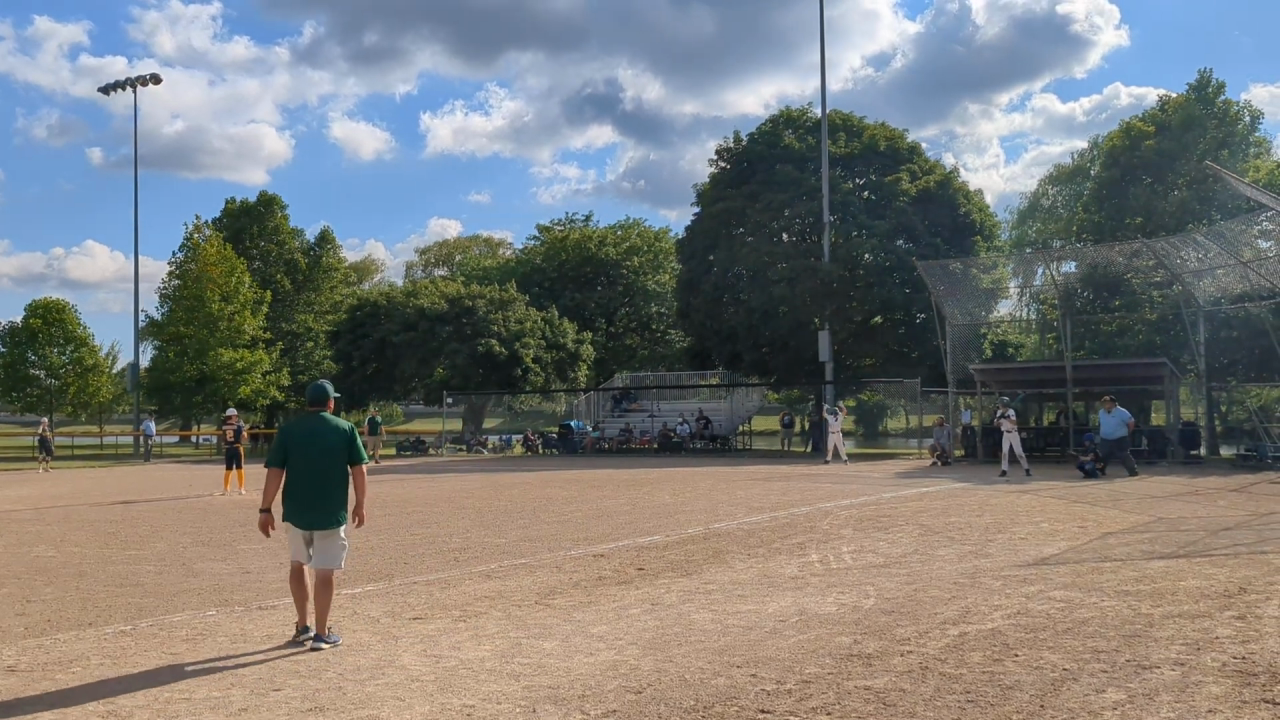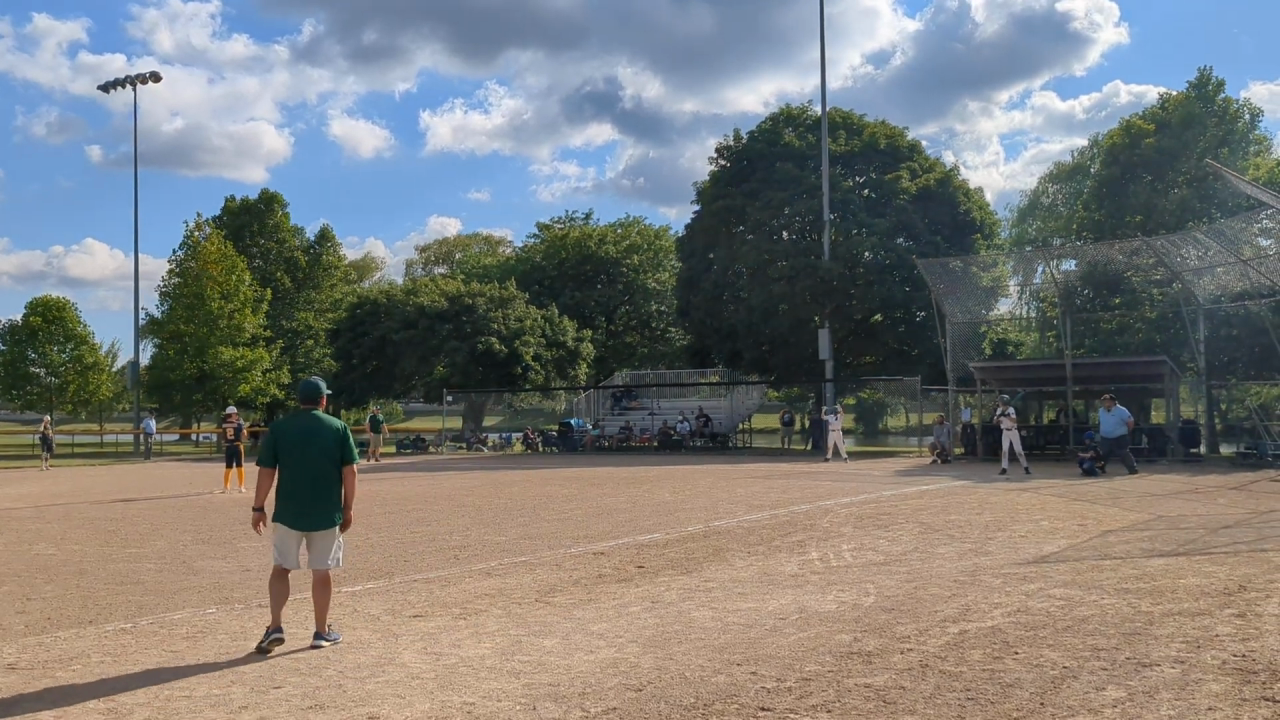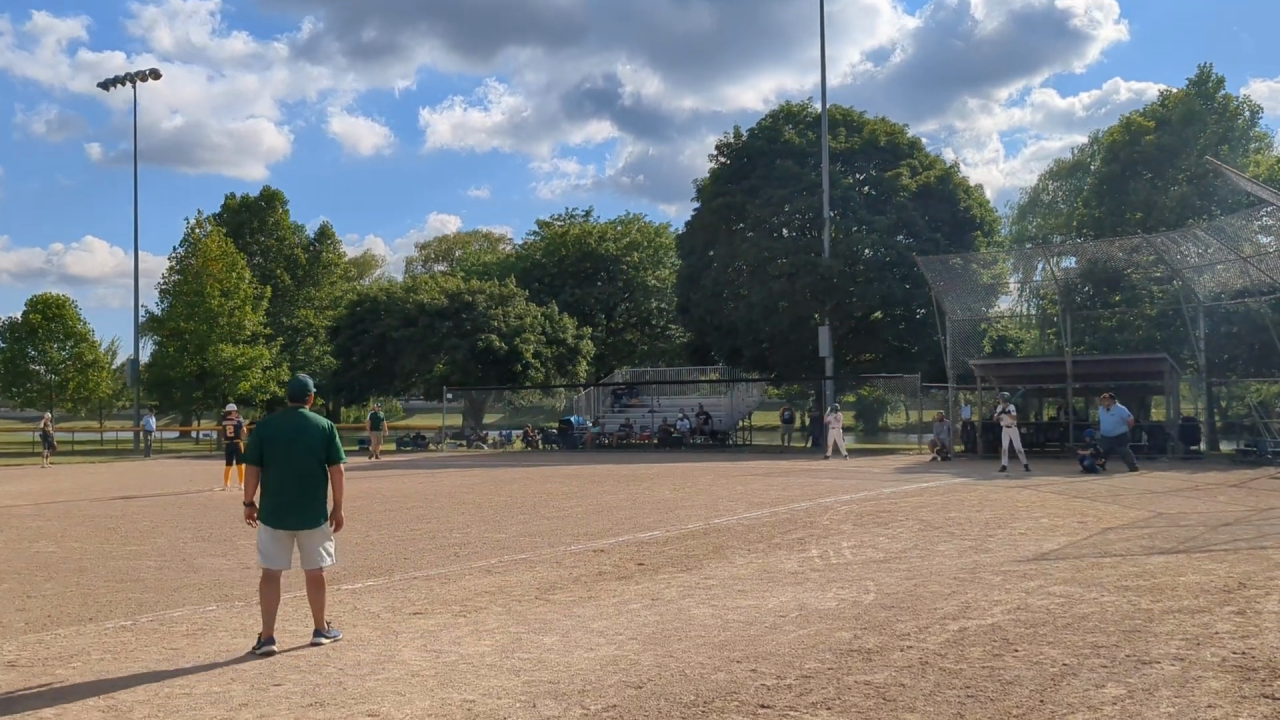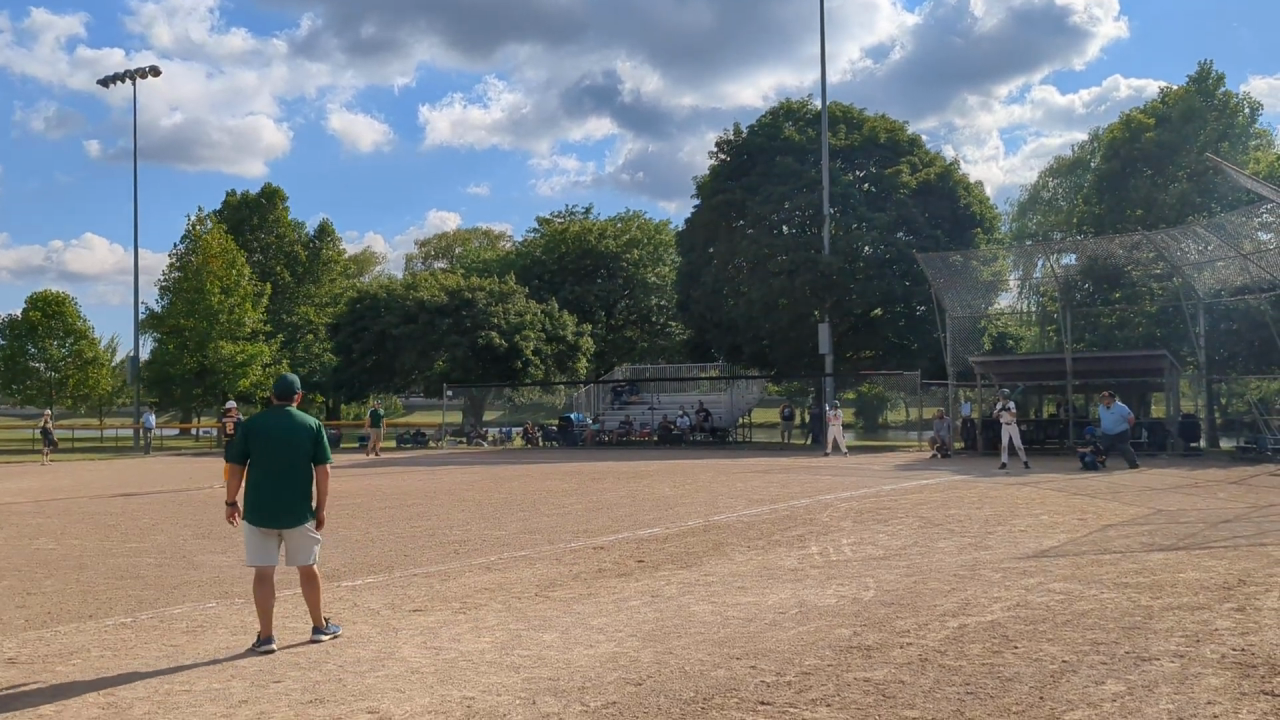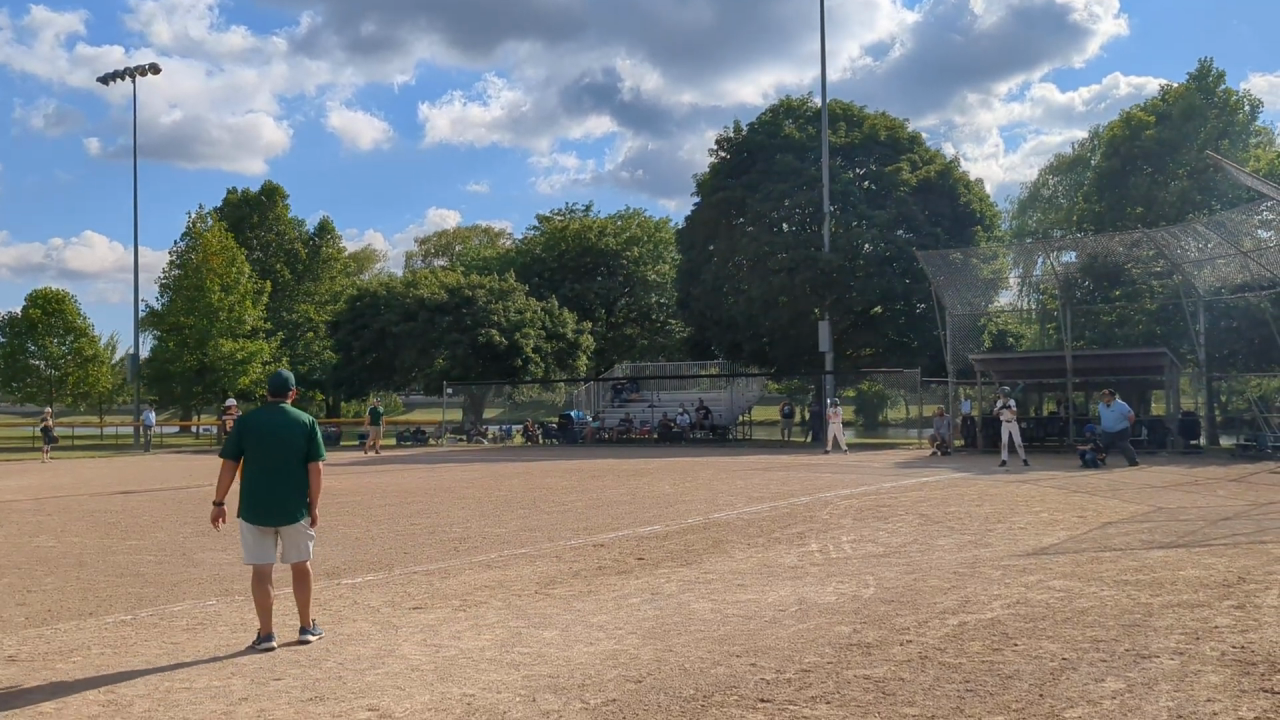
dt=0.2s
person 1, frame 1
left shoulder: (288, 430)
right shoulder: (345, 429)
left elbow: (275, 472)
right elbow: (359, 470)
left wrist: (265, 510)
right wrist: (359, 504)
left hip: (296, 512)
right hip: (332, 513)
left knee: (298, 566)
right knee: (325, 572)
left ankle: (303, 626)
right ankle: (321, 633)
person 1, frame 2
left shoulder: (279, 428)
right shoulder: (338, 428)
left elbow: (266, 472)
right elbow: (350, 471)
left wrist: (258, 508)
right wrist: (347, 508)
left hip: (287, 513)
right hip: (326, 513)
left knee: (280, 569)
right knee: (322, 572)
left ankle: (275, 627)
right ankle: (321, 632)
person 1, frame 3
left shoulder: (265, 426)
right shoulder: (324, 426)
left elbow: (252, 469)
right elbow: (337, 470)
left wrist: (249, 503)
right wrist: (338, 508)
left hip: (273, 513)
right hip: (313, 513)
left knee: (270, 573)
right knee: (315, 571)
left ankle: (267, 637)
right ankle: (321, 629)
person 1, frame 4
left shoulder: (251, 424)
right shoulder: (312, 425)
left elbow: (236, 468)
right elbow: (323, 470)
left wrist: (231, 502)
right wrist: (321, 507)
left hip: (259, 511)
right hip: (299, 512)
left knee: (263, 572)
right knee: (307, 567)
left ankle: (266, 636)
right ankle: (320, 626)
person 1, frame 5
left shoulder: (246, 421)
right shoulder: (306, 422)
left elbow: (229, 464)
right elbow: (316, 469)
left wrist: (218, 503)
right wrist: (313, 506)
left hip: (254, 509)
right hip: (294, 508)
left knee: (261, 570)
right knee: (300, 565)
left ankle: (266, 634)
right ankle: (307, 627)
